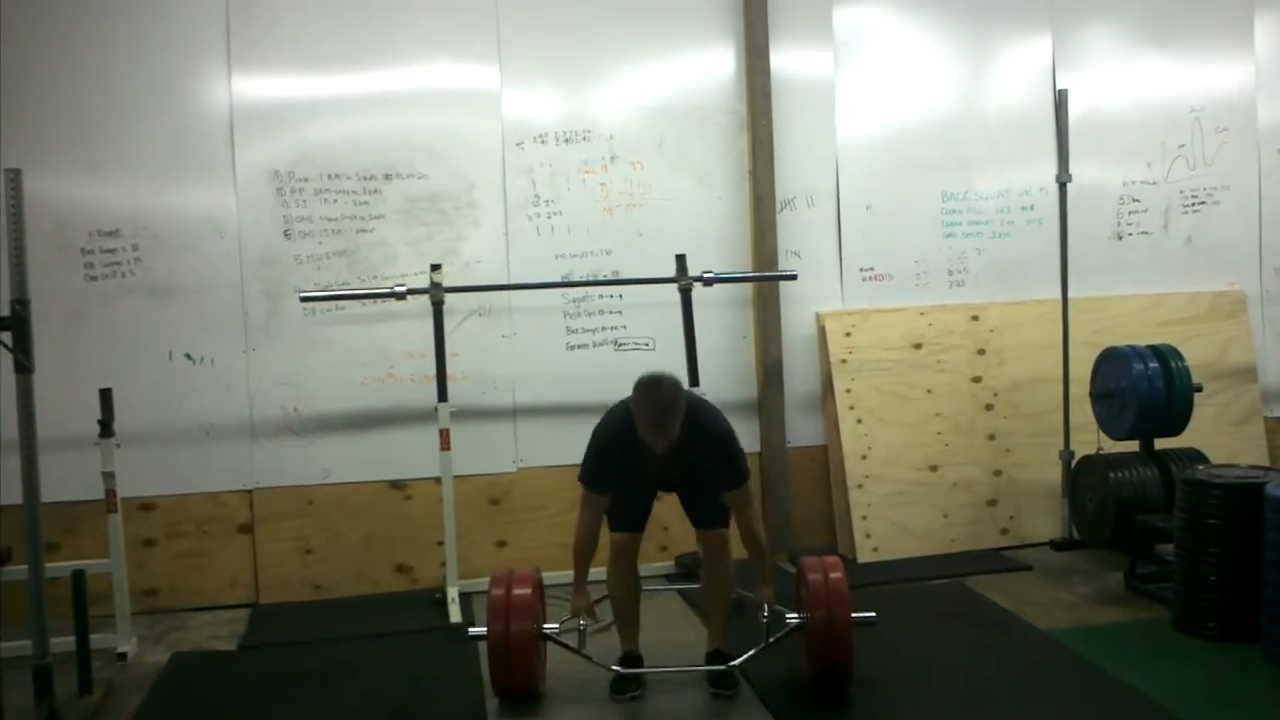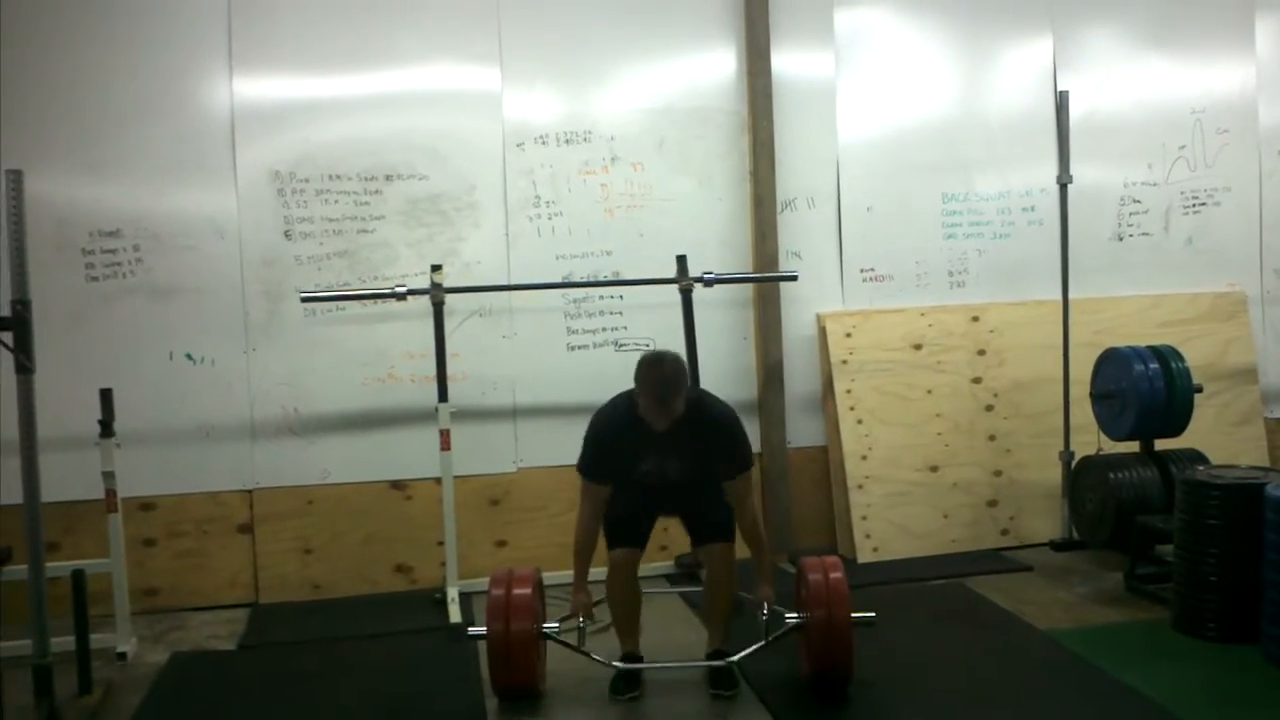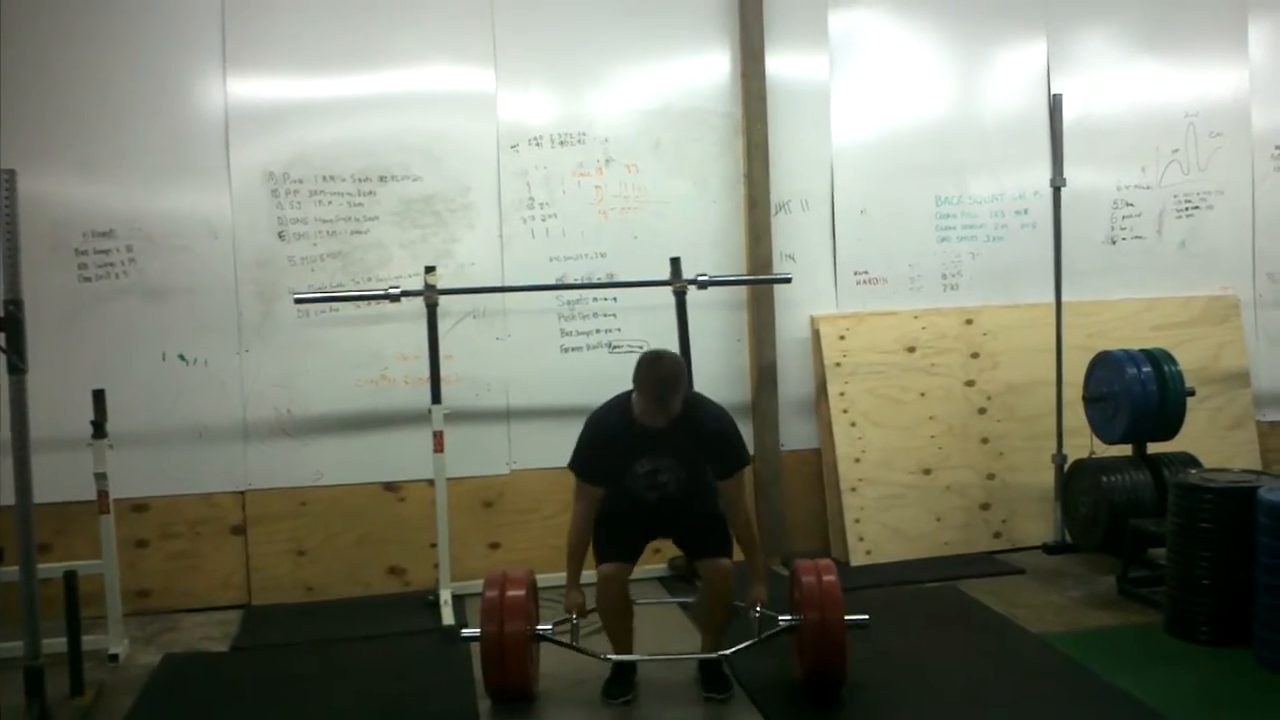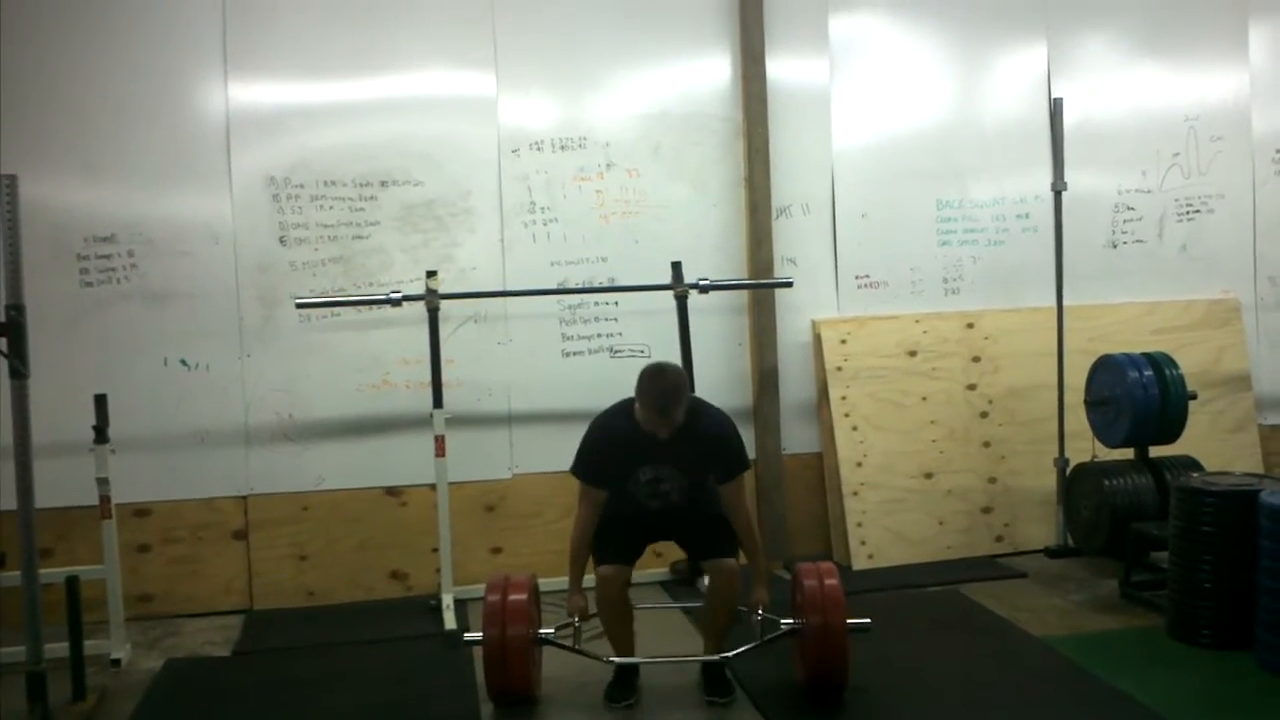
dt=0.1s
person 1, frame 1
left shoulder: (713, 429)
right shoulder: (610, 433)
left elbow: (744, 509)
right elbow: (591, 513)
left wrist: (764, 582)
right wrist: (580, 589)
left hip: (697, 468)
right hip: (632, 472)
left knee: (716, 542)
right knee: (622, 546)
left ankle: (717, 653)
right ankle: (630, 657)
person 1, frame 2
left shoulder: (718, 419)
right shoulder: (608, 423)
left elbow: (743, 501)
right elbow: (591, 506)
left wrist: (764, 577)
right wrist: (580, 585)
left hip: (700, 483)
right hip: (633, 488)
left knee: (722, 558)
right knee: (620, 562)
left ankle: (717, 656)
right ankle: (630, 660)
person 1, frame 3
left shoulder: (713, 421)
right shoulder: (603, 425)
left elbow: (735, 503)
right elbow: (585, 505)
left wrist: (757, 577)
right wrist: (573, 585)
left hip: (693, 503)
right hip: (624, 507)
left knee: (720, 571)
right knee: (610, 576)
left ankle: (710, 659)
right ankle: (624, 664)
person 1, frame 4
left shoulder: (715, 427)
right shoulder: (606, 431)
left elbow: (736, 505)
right elbow: (589, 508)
left wrist: (759, 580)
right wrist: (575, 588)
left hip: (696, 506)
right hip: (626, 511)
left knee: (727, 569)
right knee: (609, 577)
left ankle: (713, 663)
right ankle: (625, 666)
